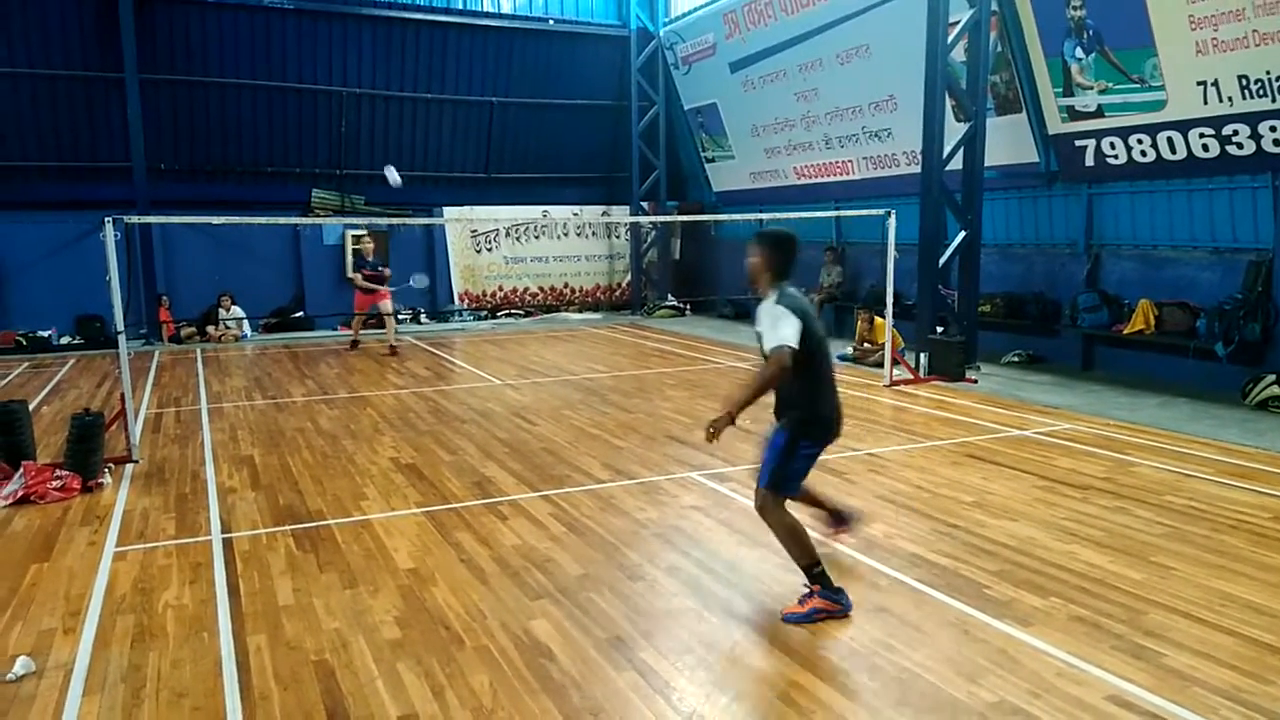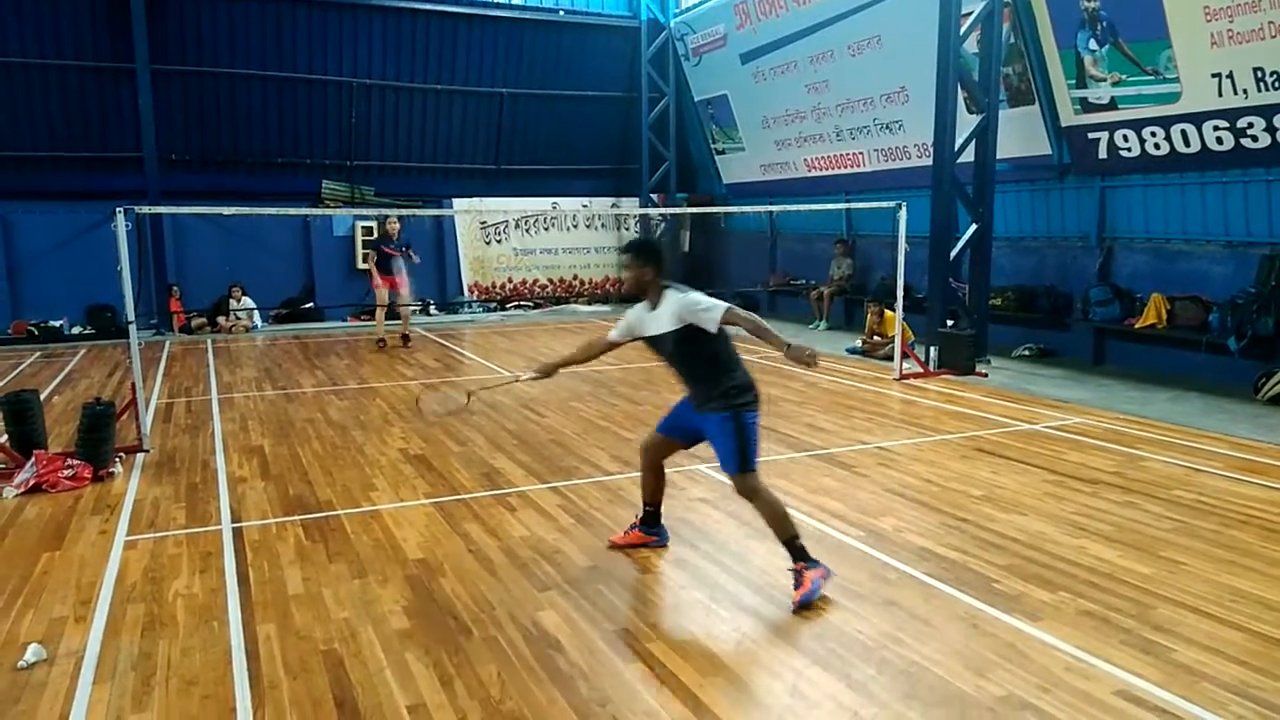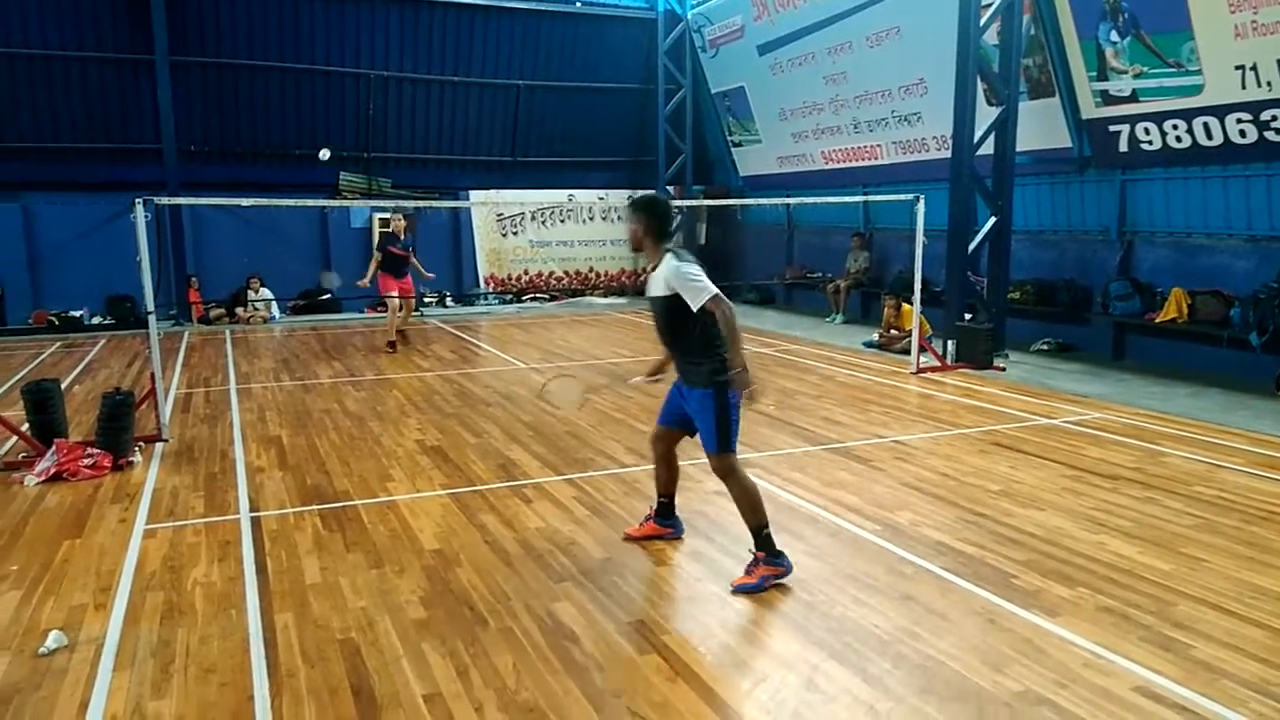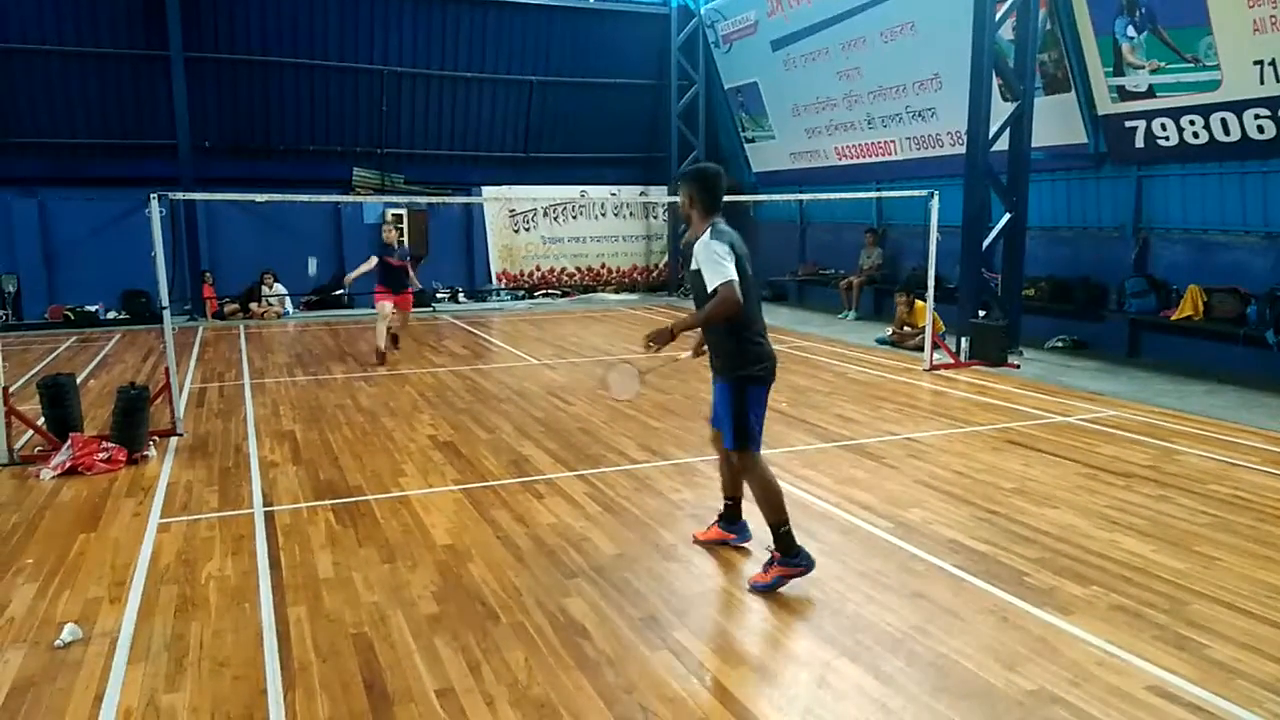
dt=0.4s
person 1, frame 1
left shoulder: (777, 309)
right shoulder: (784, 301)
left elbow: (780, 365)
left wrist: (732, 411)
right wrist: (743, 400)
left hip: (806, 420)
right hip: (804, 412)
left knee: (768, 503)
right knee: (773, 478)
left ankle: (827, 594)
right ankle: (838, 515)
person 1, frame 2
left shoulder: (684, 302)
right shoulder: (639, 315)
left elbow: (742, 317)
right elbow: (602, 344)
left wrist: (787, 348)
right wrist: (553, 366)
left hip: (730, 401)
right hip: (699, 401)
left knee: (747, 484)
right knee: (650, 451)
left ankle: (807, 565)
right ankle: (650, 528)
person 1, frame 3
left shoulder: (676, 268)
right shoulder: (655, 274)
left elbow: (722, 310)
left wrist: (738, 367)
right wrist: (666, 362)
left hip: (715, 379)
right hip: (691, 378)
left knee: (723, 464)
right knee: (660, 440)
left ankle: (770, 557)
right ankle: (665, 518)
person 1, frame 4
left shoulder: (710, 243)
right shoulder: (721, 237)
left elbow: (730, 301)
left wrist: (675, 330)
right wrist: (708, 336)
left hip: (742, 367)
right hip: (734, 363)
left knee: (745, 456)
right knee: (724, 444)
left ankle: (789, 554)
right ankle: (732, 522)
